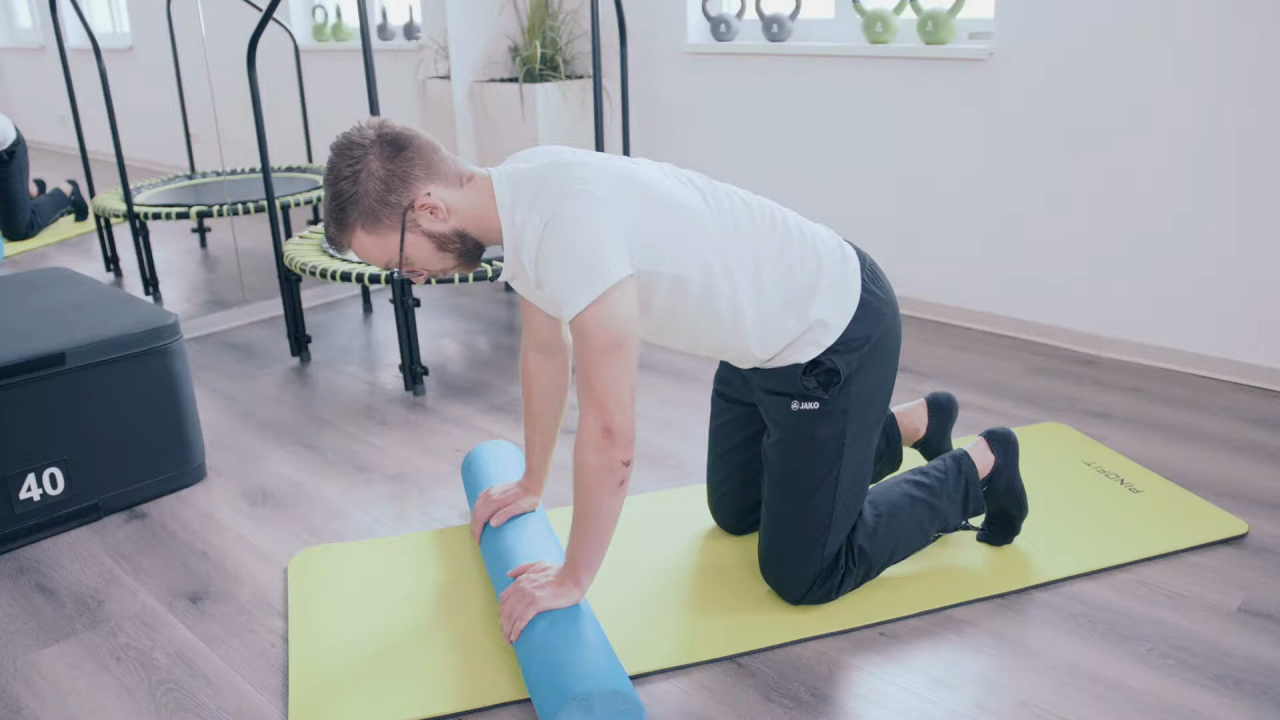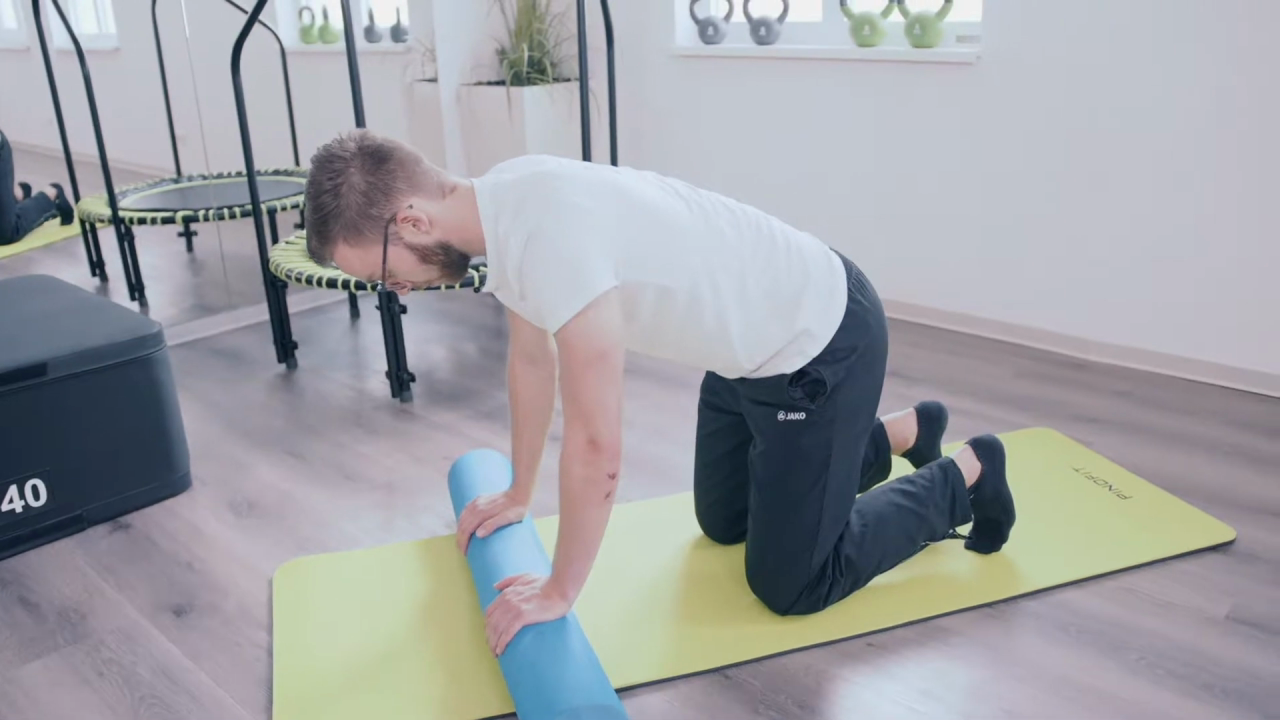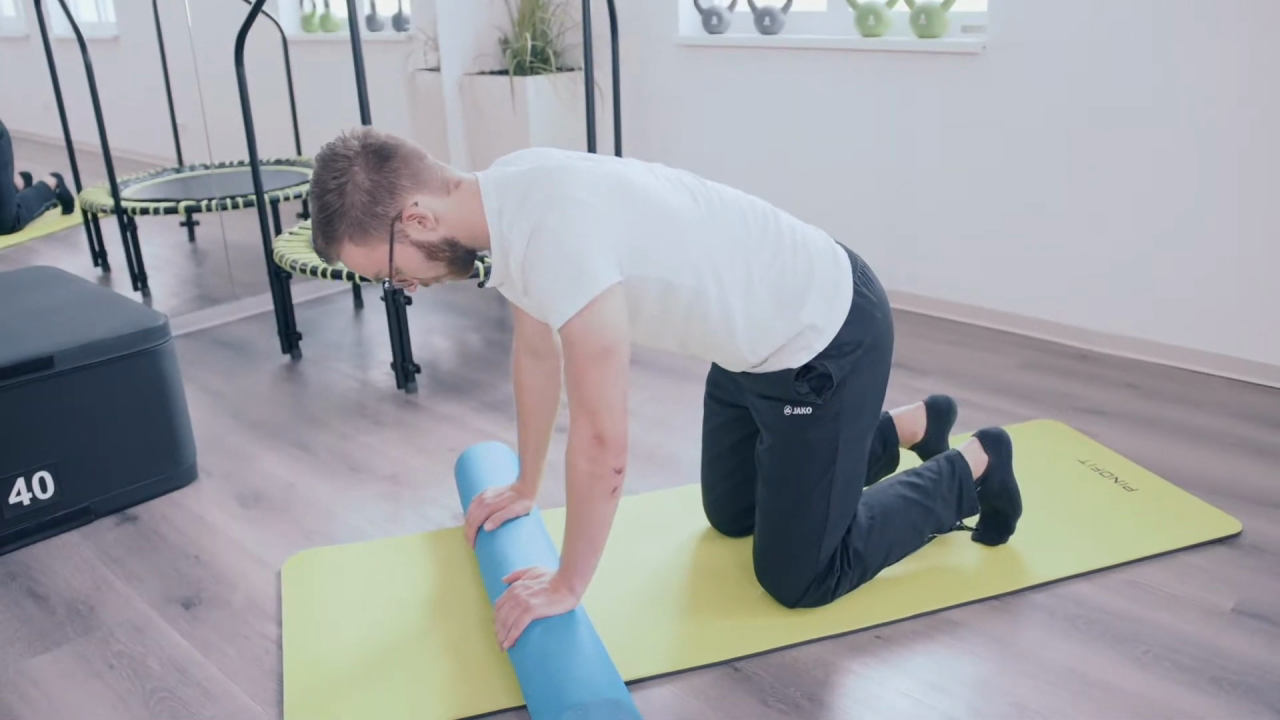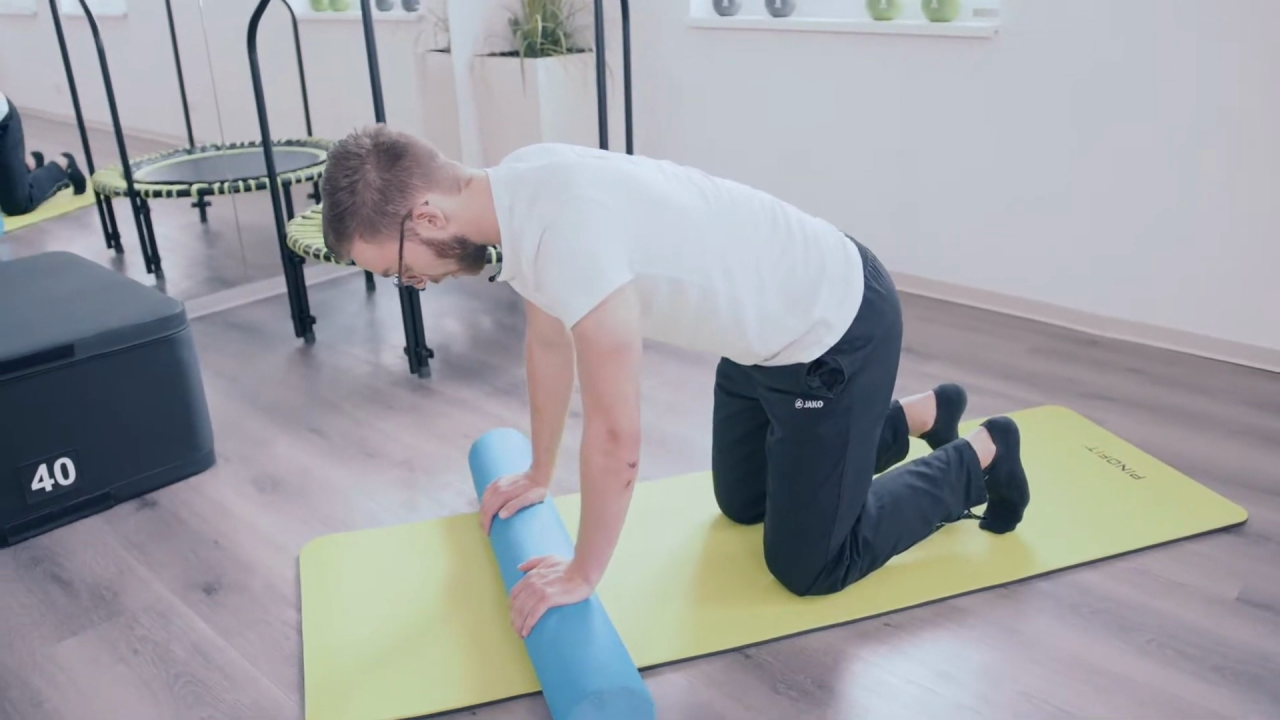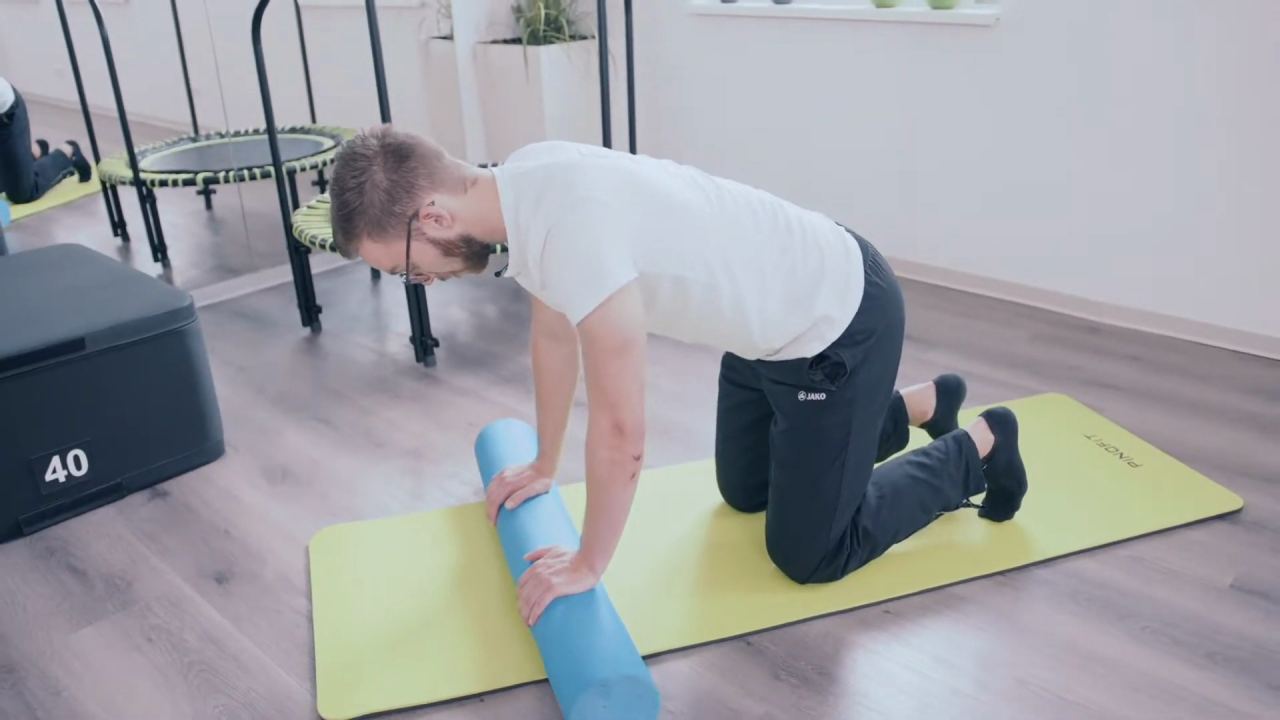
dt=1s
person 1, frame 1
left shoulder: (567, 225)
right shoulder: (518, 196)
left elbow: (610, 436)
right elbow: (544, 348)
left wrist: (571, 579)
right wrist: (530, 483)
left hip: (835, 332)
right hip: (767, 329)
left knee: (804, 573)
right knee: (734, 513)
left ankle: (979, 468)
right ankle: (913, 422)
person 1, frame 2
left shoulder: (552, 238)
right shoulder: (503, 203)
left elbow: (596, 449)
right elbow: (531, 358)
left wrist: (558, 591)
right wrist: (517, 494)
left hip: (821, 341)
right hip: (755, 337)
left knee: (789, 582)
right knee: (723, 522)
left ankle: (966, 475)
right ankle: (902, 432)
person 1, frame 3
left shoulder: (554, 233)
right shoulder: (507, 197)
left elbow: (602, 444)
right elbow: (535, 352)
left wrist: (566, 585)
right wrist: (523, 488)
left hip: (827, 334)
right hip: (760, 330)
left knee: (799, 576)
right knee: (731, 515)
left ankle: (972, 469)
right ankle: (908, 427)
person 1, frame 4
left shoulder: (566, 231)
right shoulder: (518, 190)
left elbow: (616, 437)
right elbow: (548, 341)
left wrist: (581, 574)
right wrist: (537, 475)
left hip: (836, 326)
right hip: (770, 320)
left knee: (808, 564)
right knee: (742, 503)
left ankle: (979, 457)
right ankle: (919, 415)
person 1, frame 5
left shoulder: (571, 231)
right shoulder: (525, 184)
left elbow: (621, 433)
right elbow: (554, 334)
left wrist: (587, 564)
right wrist: (543, 465)
left hip: (839, 320)
right hip: (774, 310)
left knee: (809, 553)
right knee: (745, 491)
left ankle: (978, 447)
right ankle: (920, 405)
